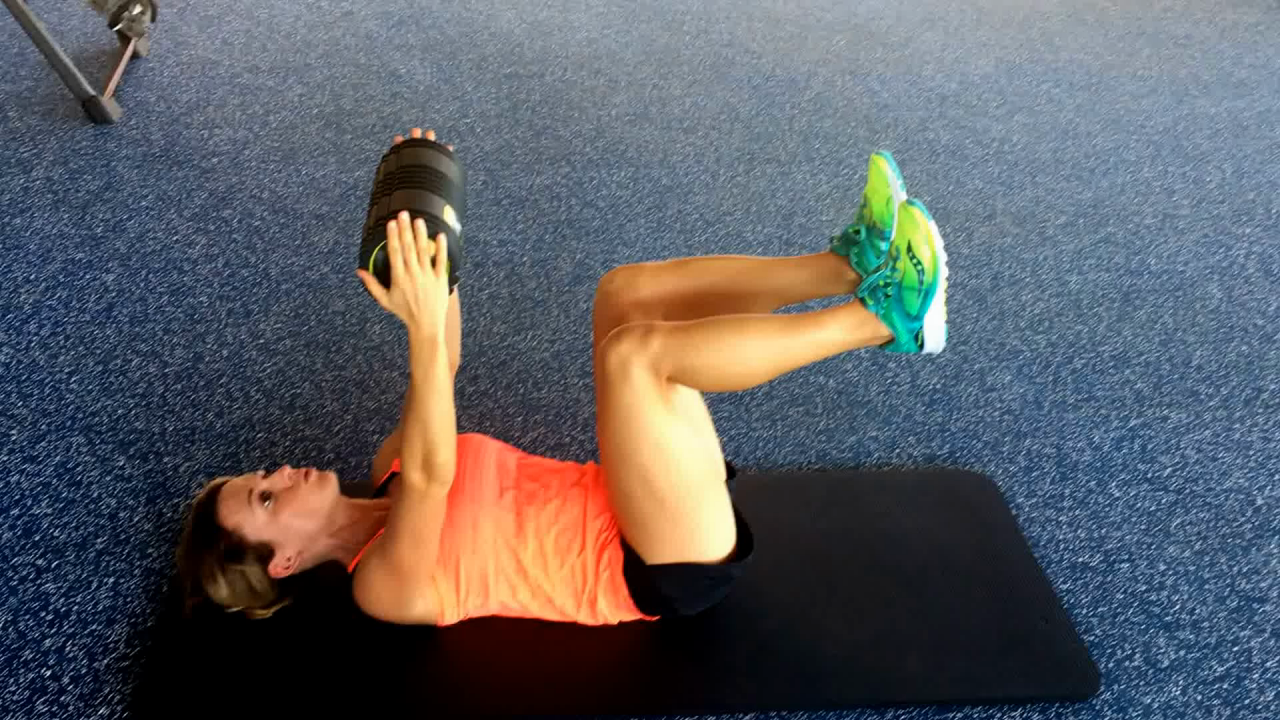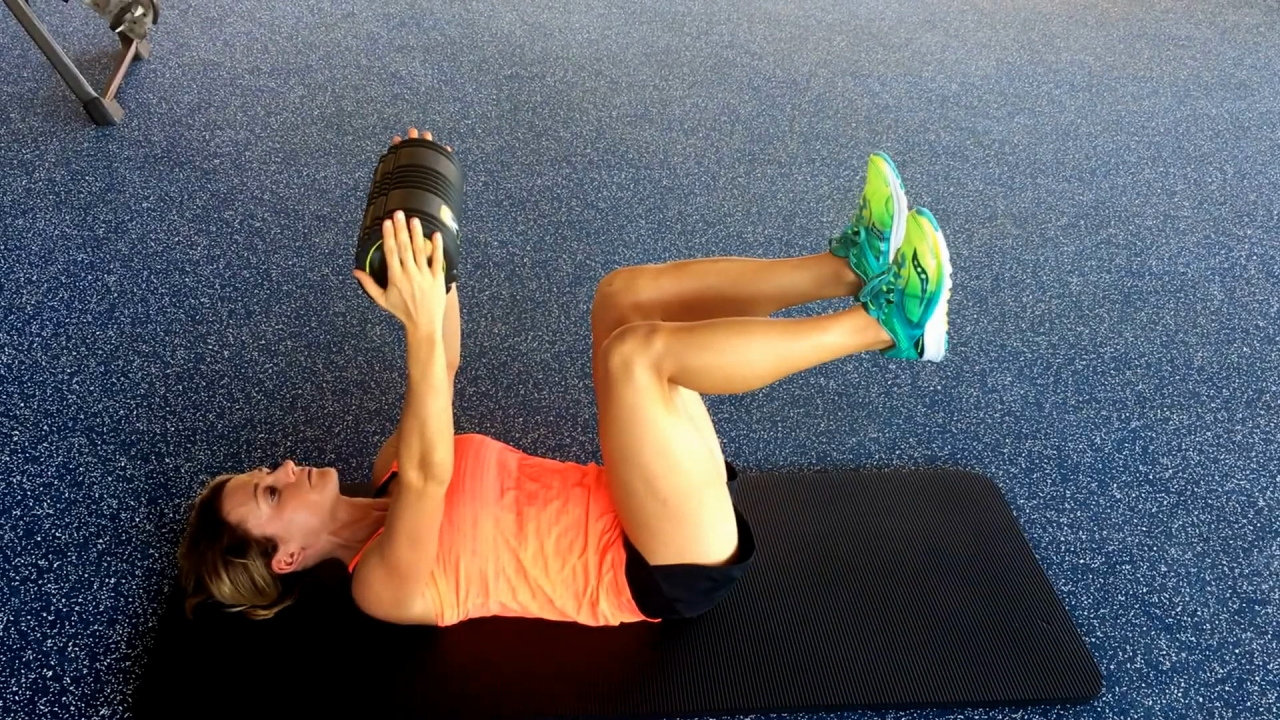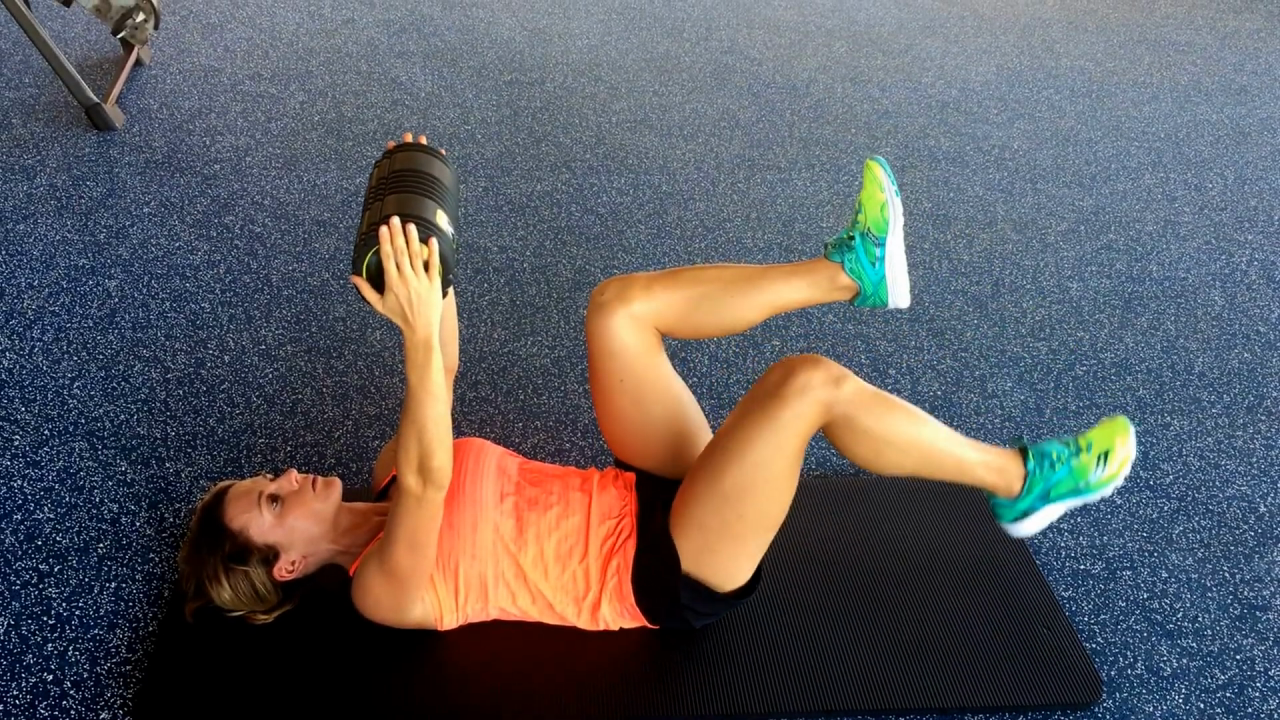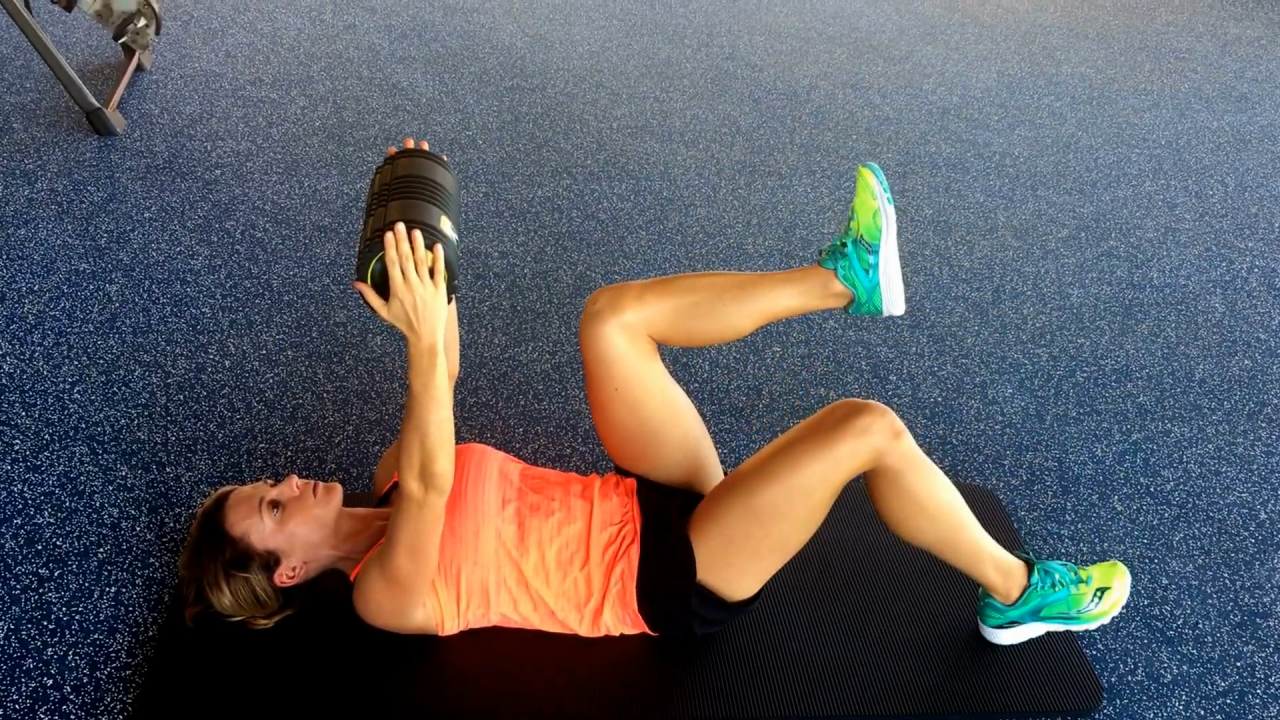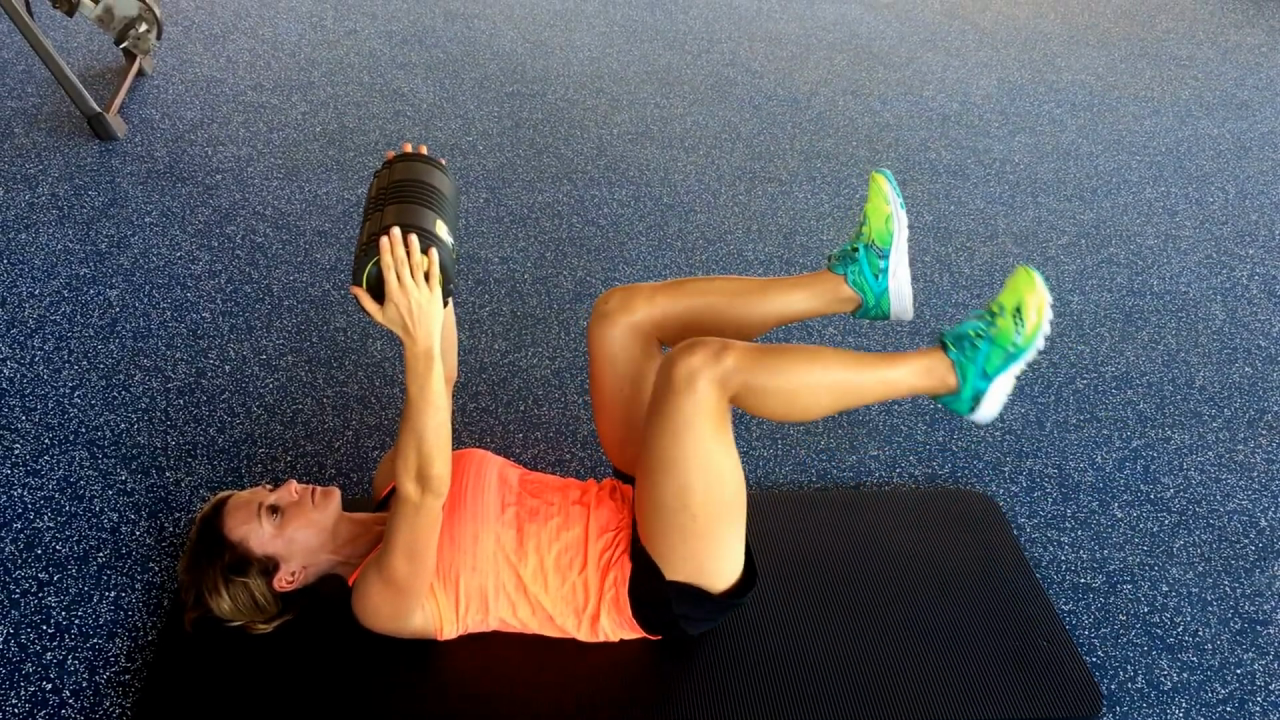
dt=1s
person 1, frame 1
left shoulder: (387, 478)
right shoulder: (386, 583)
left elbow: (441, 372)
right elbow: (437, 474)
left wrist: (434, 269)
right wrist: (423, 326)
left hip: (632, 508)
right hip: (669, 569)
left knee: (627, 291)
right knee: (635, 349)
left ankle: (849, 264)
right ankle: (883, 317)
person 1, frame 2
left shoulder: (388, 483)
right shoulder: (385, 583)
left elbow: (441, 373)
right elbow: (432, 471)
left wrist: (432, 256)
right wrist: (421, 324)
left hip: (636, 504)
right hip: (673, 569)
left knee: (626, 293)
right knee: (636, 350)
left ankle: (853, 266)
right ankle: (886, 324)
person 1, frame 3
left shoulder: (386, 487)
right shoulder: (387, 587)
left elbow: (442, 375)
right elbow: (434, 477)
left wrist: (427, 252)
right wrist: (416, 327)
left hip: (645, 502)
right hip: (670, 573)
left knee: (620, 303)
right knee: (810, 382)
left ankle: (853, 272)
right ankle: (1022, 480)
person 1, frame 4
left shoulder: (388, 494)
right shoulder: (388, 593)
left elbow: (435, 410)
right elbow: (435, 481)
left wrist: (428, 252)
right wrist: (423, 334)
left hip: (653, 506)
right hip: (675, 575)
left knee: (613, 313)
right knee: (868, 428)
left ankle: (845, 280)
right ankle: (1015, 591)
person 1, frame 5
left shoulder: (385, 499)
right shoulder: (386, 597)
left elbow: (440, 383)
right elbow: (431, 485)
left wrist: (421, 241)
right wrist: (418, 338)
left hip: (638, 518)
right hip: (668, 588)
left knee: (621, 314)
right knee: (701, 364)
left ankle: (857, 285)
right ankle: (954, 371)
